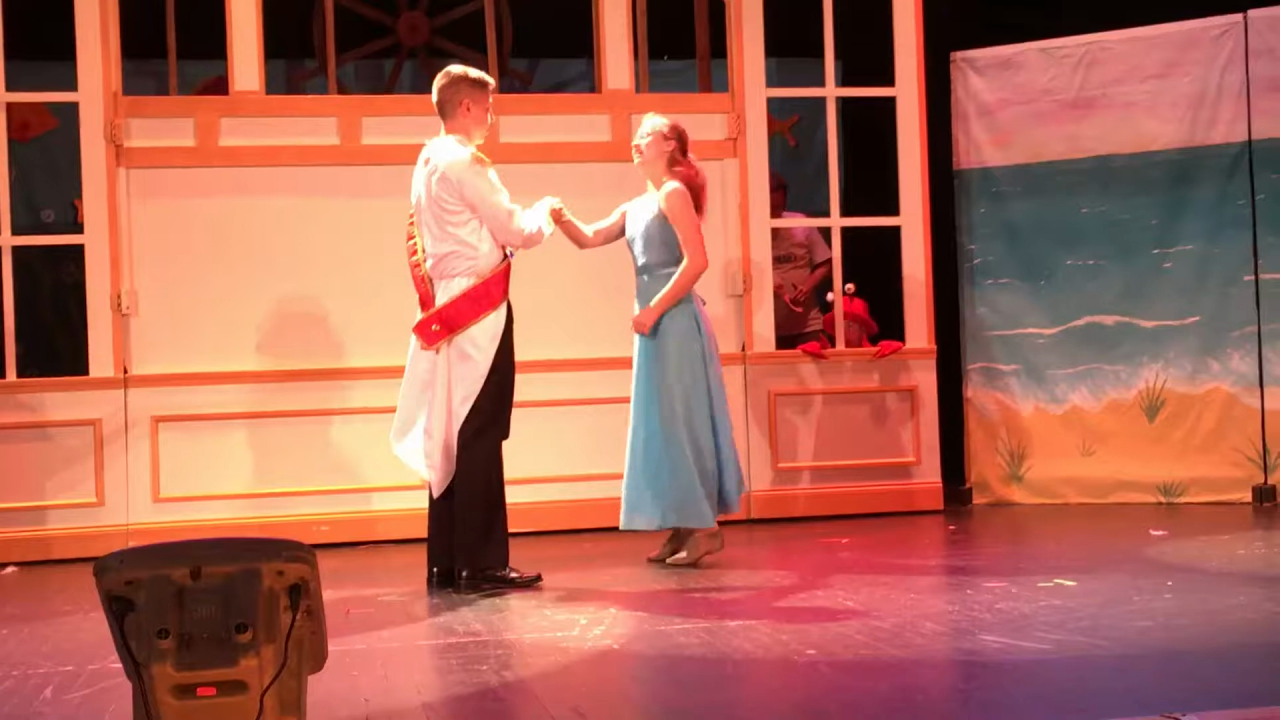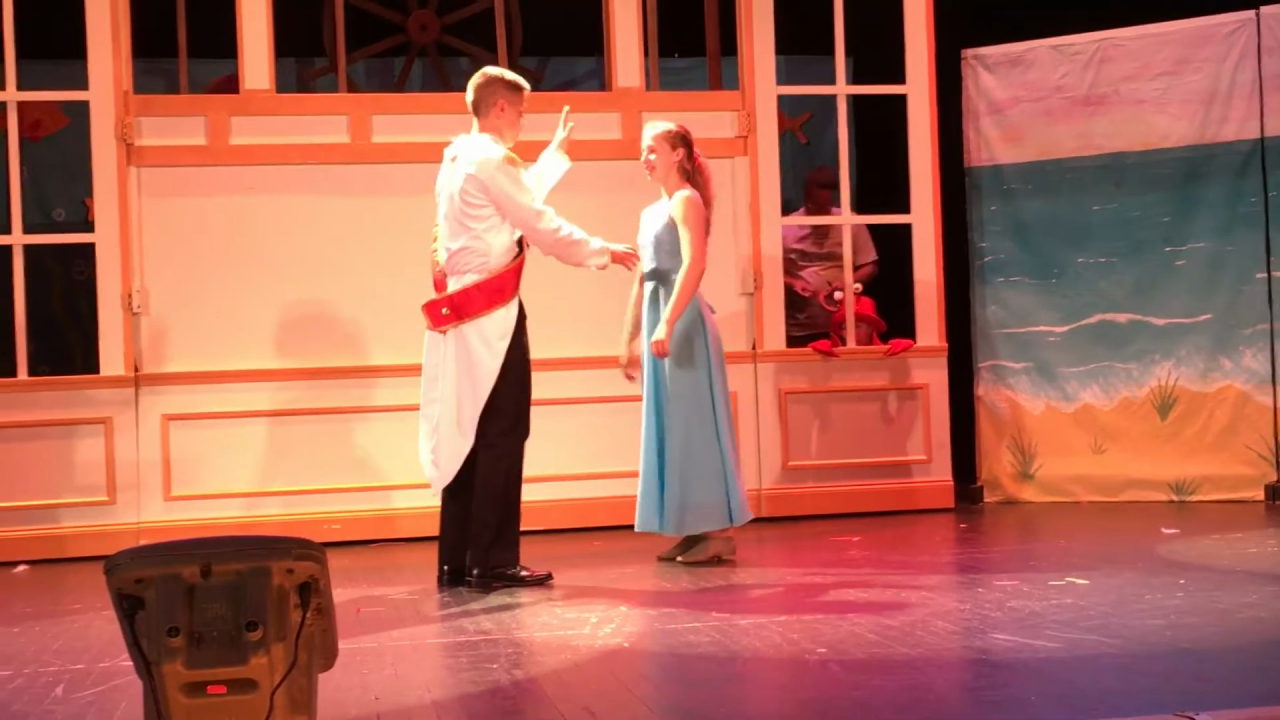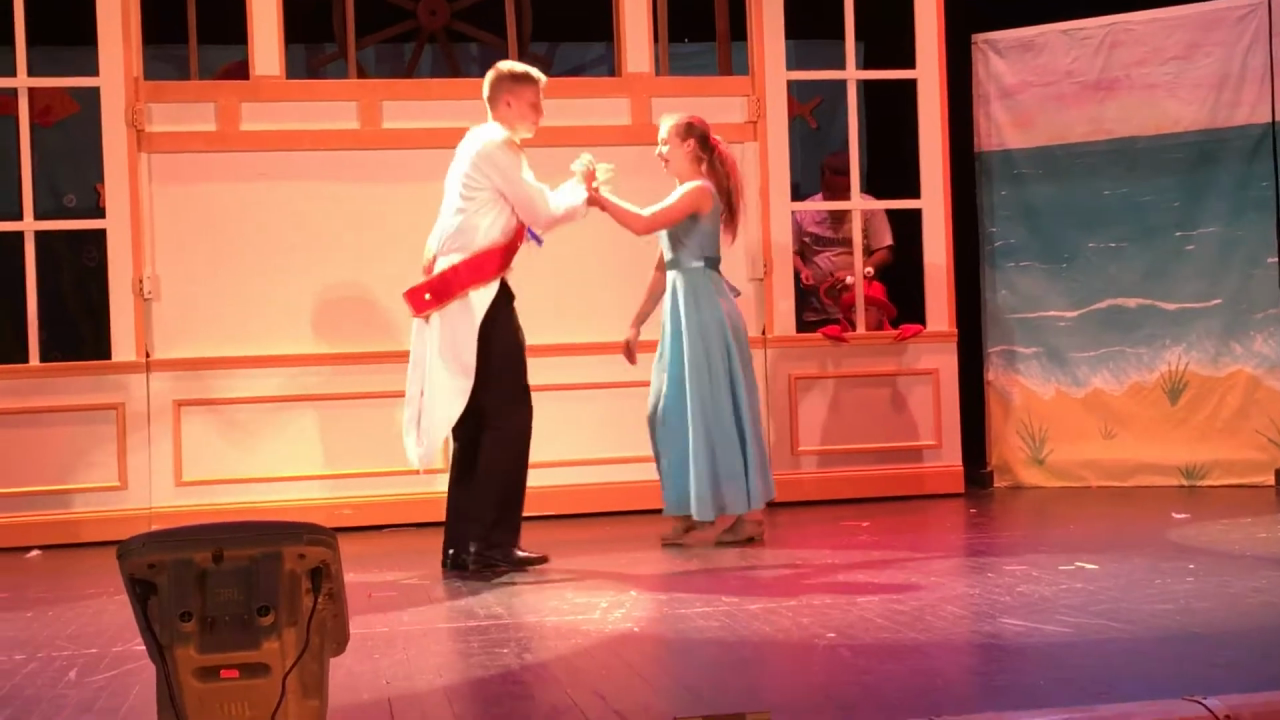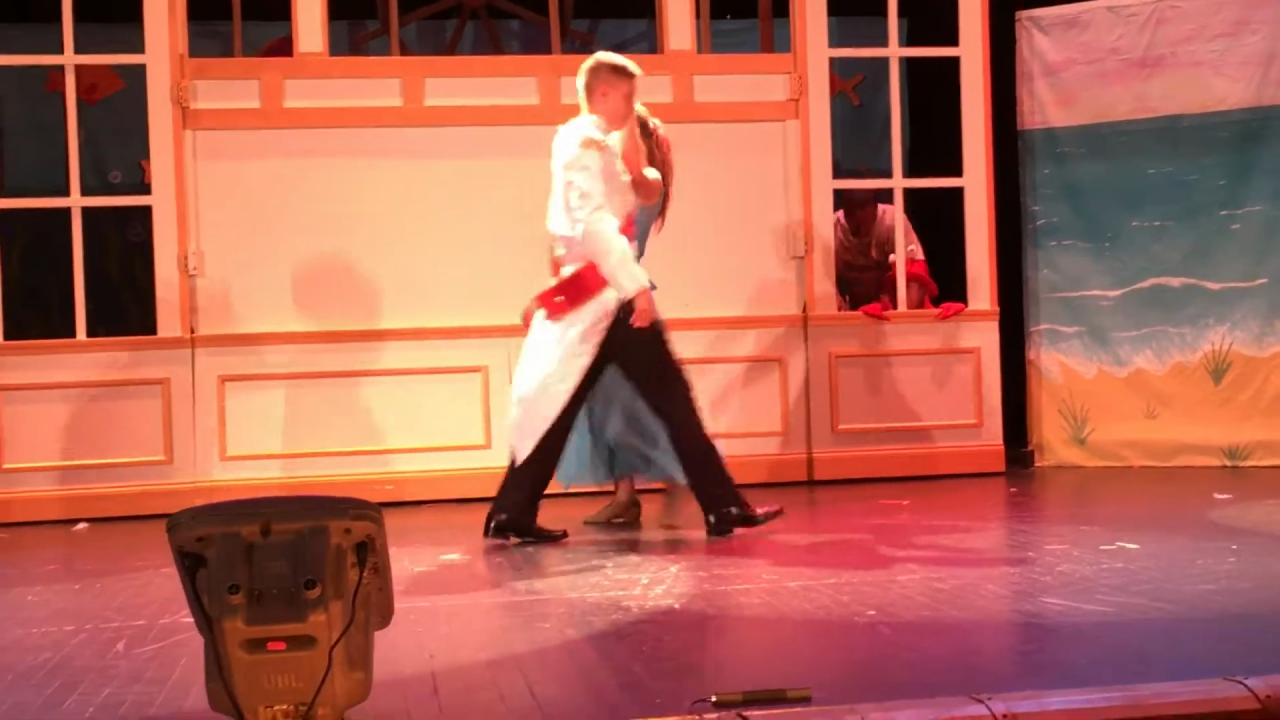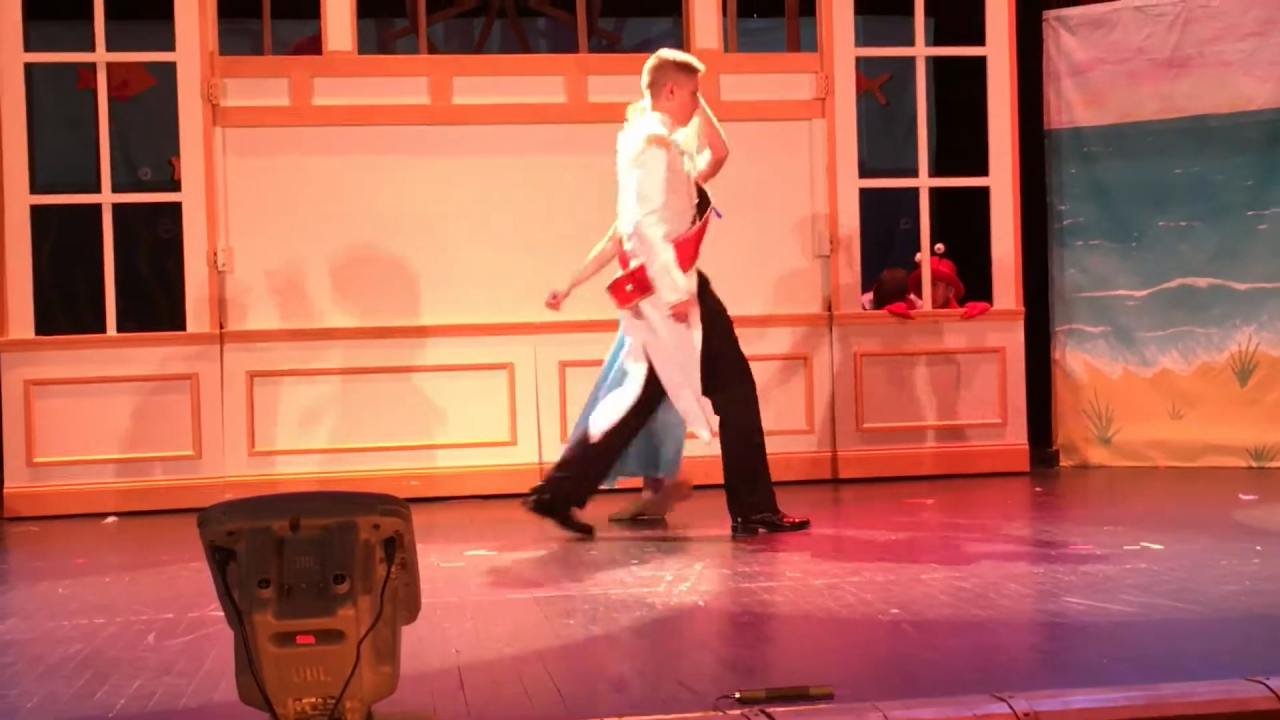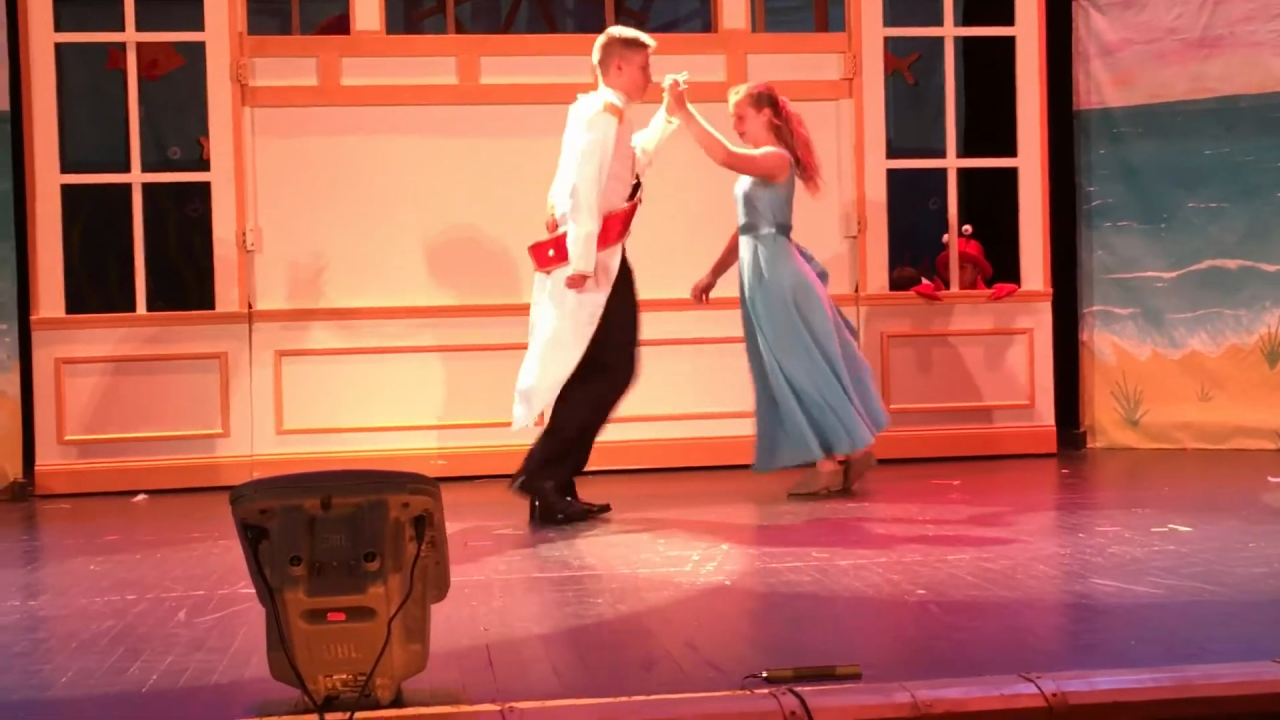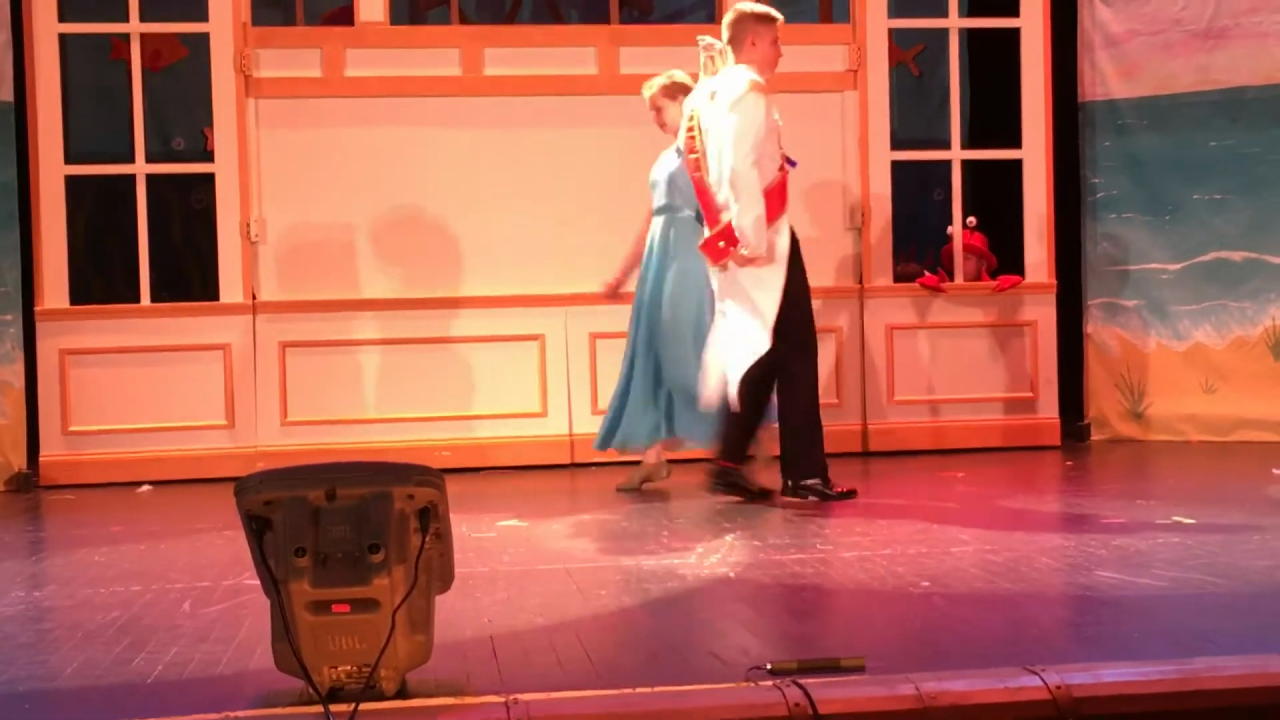
dt=0.7s
person 1, frame 1
left shoulder: (430, 161)
right shoulder: (466, 162)
right elbow: (516, 232)
left wrist: (526, 216)
right wrist: (544, 211)
left hip: (448, 308)
right hip: (477, 310)
left knee: (450, 435)
right knee: (481, 436)
left ankle: (447, 563)
right ankle: (481, 564)
person 1, frame 2
left shoulder: (460, 157)
right shoulder: (491, 160)
left elbow: (521, 199)
right elbow: (543, 227)
left wrist: (557, 150)
right wrist: (604, 252)
left hip: (464, 310)
right hip: (490, 310)
left knee: (467, 432)
right knee: (502, 433)
left ankle: (457, 560)
right ankle: (492, 561)
person 1, frame 3
left shoulder: (480, 146)
right shoulder: (498, 146)
left elbow: (526, 213)
right elbow: (542, 213)
left wrist: (573, 187)
right wrist: (582, 192)
left hip: (465, 293)
right hip: (479, 293)
left knee: (479, 416)
right knee: (507, 415)
left ankle: (467, 542)
right ankle: (491, 544)
person 1, frame 4
left shoulder: (579, 142)
right shoulder: (588, 146)
right elbow: (596, 225)
right wrist: (636, 284)
left hip: (587, 290)
right hip: (605, 293)
left knee: (558, 403)
right knee: (667, 393)
left ankle: (512, 514)
right ankle: (723, 505)
person 1, frame 5
left shoulder: (644, 137)
right shoulder: (653, 141)
right elbow: (650, 220)
right wrist: (677, 288)
left hip: (648, 284)
right hip: (666, 282)
left knee: (648, 393)
right knee: (732, 387)
left ankle: (558, 492)
right ankle: (755, 509)
person 1, frame 6
left shoulder: (597, 113)
right shoulder: (606, 111)
left elbow: (631, 163)
right elbow: (581, 185)
left wrist: (667, 115)
right wrist: (584, 258)
left hip: (590, 258)
right hip: (595, 259)
left knee: (581, 375)
right knee: (611, 371)
left ankle: (554, 486)
right ankle: (544, 475)
person 1, frame 7
left shoulder: (711, 92)
right shoulder: (749, 89)
right elbow: (742, 167)
right wrist: (755, 238)
left hip: (733, 235)
right hip: (761, 235)
left knee: (760, 350)
right knee: (792, 350)
left ankle: (733, 460)
right ankle: (804, 473)
person 2, frame 1
left shoulder: (674, 193)
right shoulder: (635, 206)
left elbow: (696, 260)
right elbow: (590, 238)
left wrist: (654, 308)
right wrist: (560, 218)
left hip: (676, 317)
right hip: (653, 317)
left knee: (684, 419)
right knee: (659, 422)
left ankle: (704, 526)
right ankle: (681, 527)
person 2, frame 2
left shoulder: (687, 200)
right shoulder: (651, 212)
left elbow: (695, 265)
left wrist: (667, 323)
right wrist: (631, 337)
left hip: (683, 322)
right hip: (658, 320)
left knee: (692, 423)
right knee: (668, 425)
left ankle: (718, 530)
right ankle: (695, 529)
person 2, frame 3
left shoulder: (698, 190)
right shoulder: (680, 196)
left elbow: (641, 225)
right elbow: (662, 269)
left wrist: (596, 195)
right wrist: (635, 325)
left hip: (704, 304)
right hip: (680, 307)
left knee: (716, 407)
right knee: (670, 411)
left ankle: (748, 513)
right ankle: (694, 507)
person 2, frame 4
left shoulder: (649, 181)
left elbow: (633, 169)
left knee: (622, 395)
right knee: (598, 397)
left ankle: (676, 478)
right ankle: (626, 495)
person 2, frame 5
left shoulder: (689, 181)
left elbow: (719, 153)
right elbow: (610, 244)
right wrist: (569, 284)
left ankle: (666, 480)
right ankle: (655, 490)
person 2, frame 6
left shoulder: (774, 159)
right shoulder: (755, 169)
left elbow: (724, 155)
right elbow: (746, 229)
left wrist: (684, 112)
right wrist: (712, 275)
left hip: (775, 272)
right hip: (762, 271)
left knee: (801, 363)
right knee: (787, 368)
left ankle: (832, 461)
right ankle: (847, 451)
person 2, frame 7
right shoulder: (667, 157)
right wrist: (624, 272)
left hip: (686, 259)
right hip: (660, 258)
left knee: (688, 355)
right knee: (649, 354)
right ankle: (655, 455)
